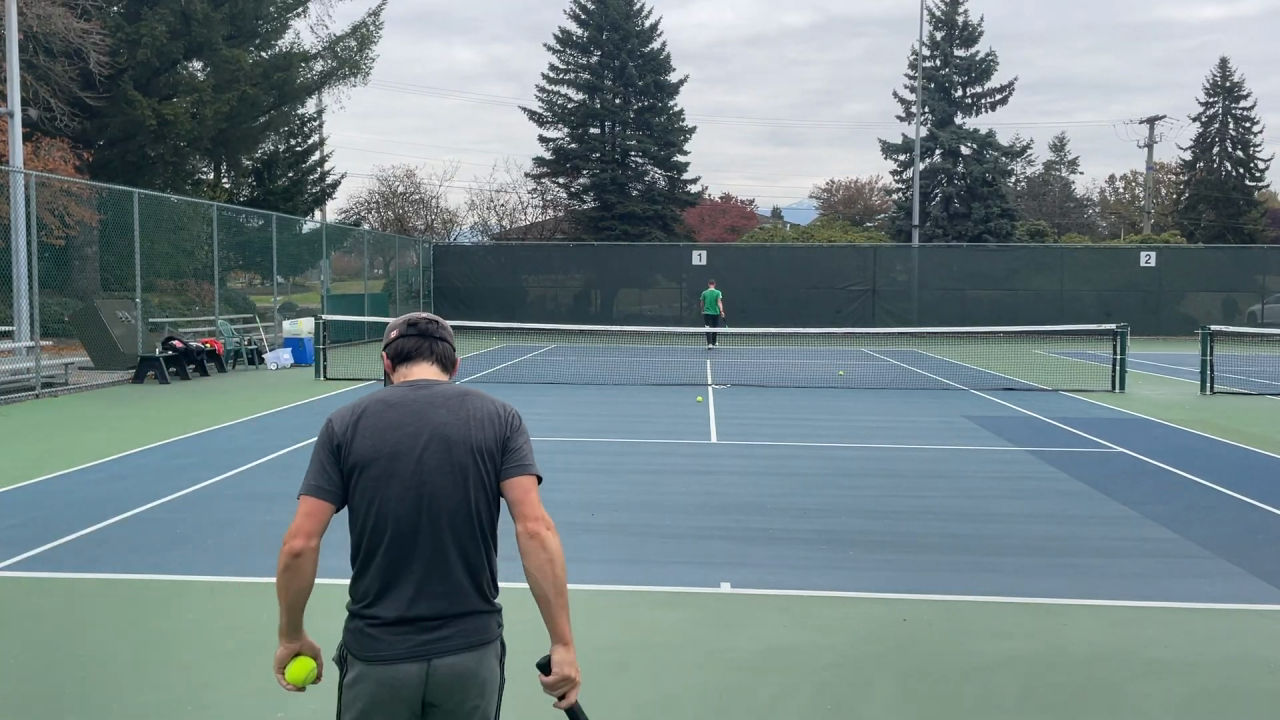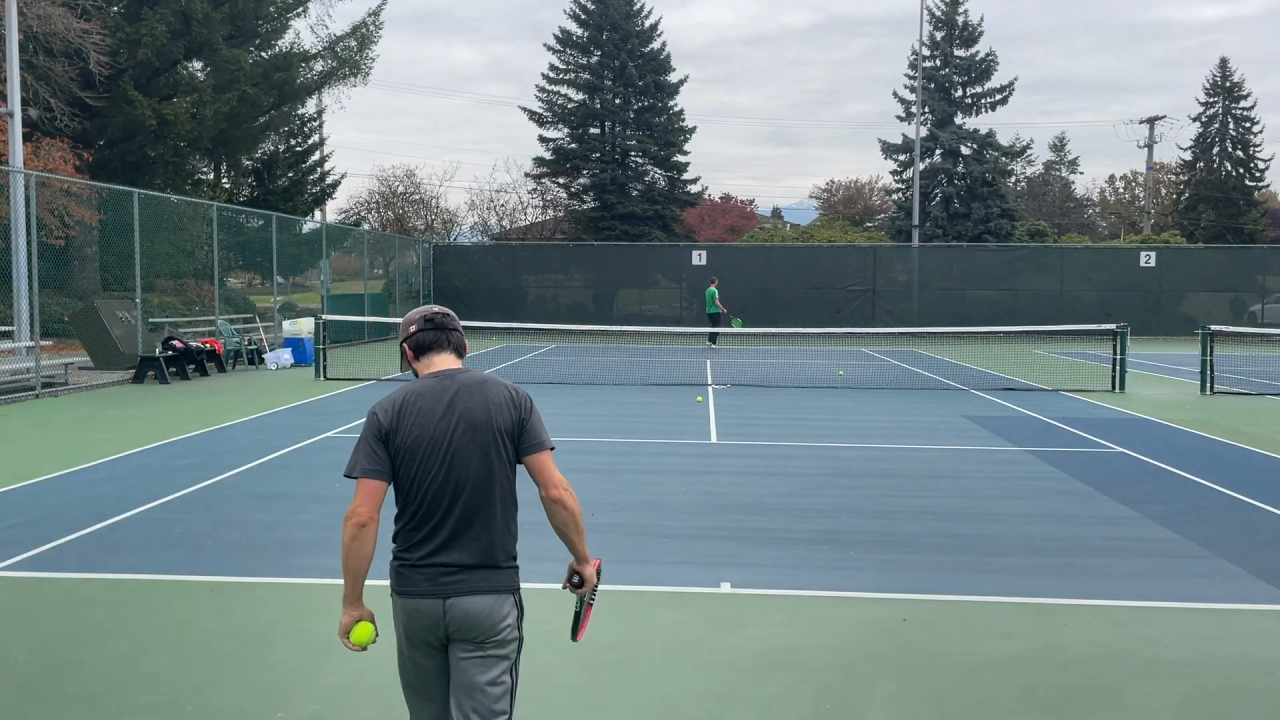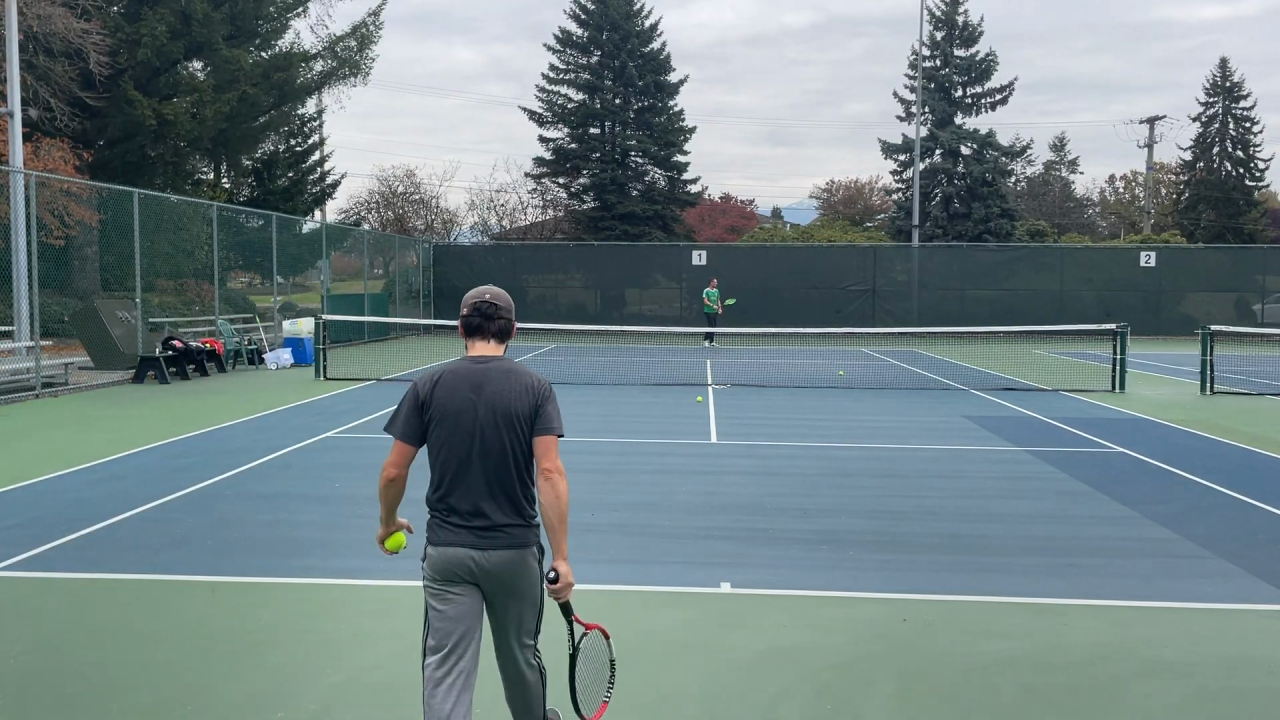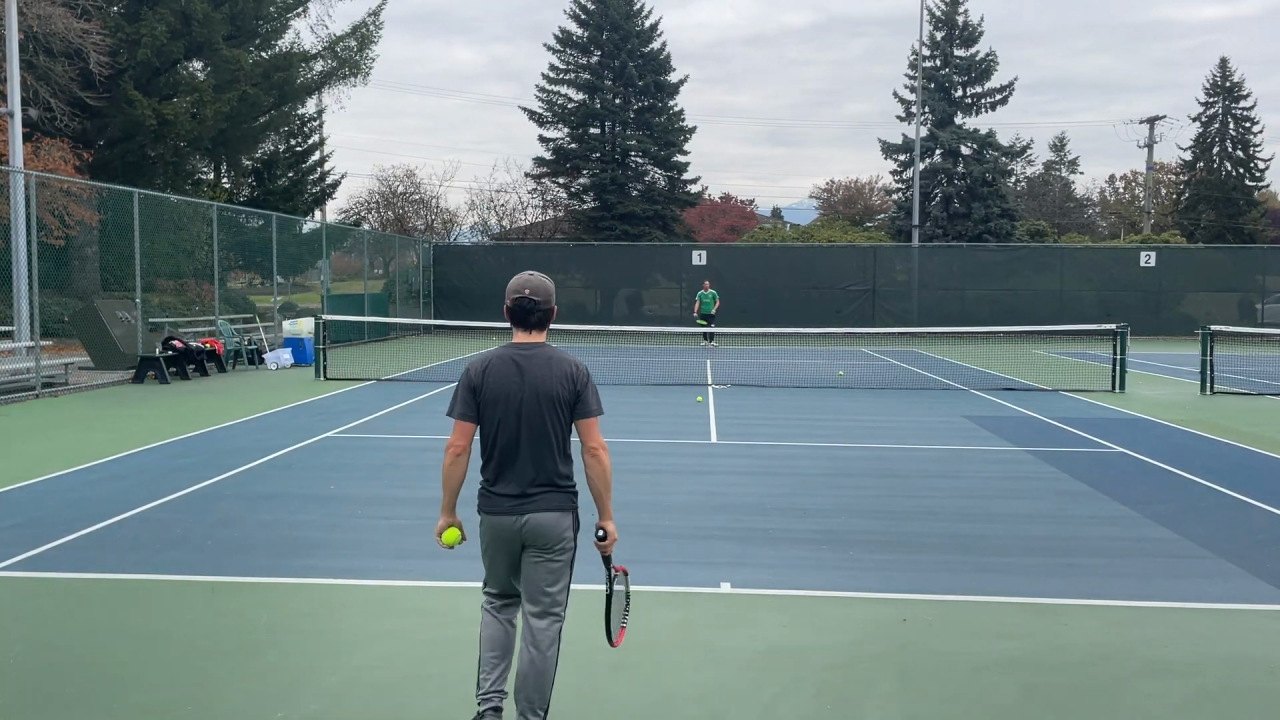
dt=0.4s
person 1, frame 1
left shoulder: (346, 423)
right shoulder: (497, 417)
left elbow: (299, 545)
right elbow: (534, 529)
left wrist: (290, 634)
right wrist: (561, 640)
left hip: (375, 651)
right hip: (470, 650)
person 1, frame 2
left shoulder: (389, 411)
right shoulder: (512, 398)
left elbow: (362, 517)
right elbow: (556, 492)
left wrist: (352, 601)
right wrist: (580, 556)
left hip: (415, 593)
right hip: (490, 595)
person 1, frame 3
left shoulder: (429, 385)
right shoulder: (534, 387)
left elbow: (393, 471)
right elbow: (549, 474)
left wrist: (387, 521)
right wrist: (561, 556)
left hip: (447, 550)
right hip: (515, 549)
left knee: (446, 674)
right knee: (519, 651)
person 1, frame 4
left shoulder: (479, 370)
right shoulder: (573, 371)
left elbow: (458, 449)
right elbow: (594, 450)
left wrist: (447, 511)
right wrist: (606, 516)
left hip: (497, 513)
right hip: (553, 515)
left knee: (498, 605)
right knee: (543, 622)
